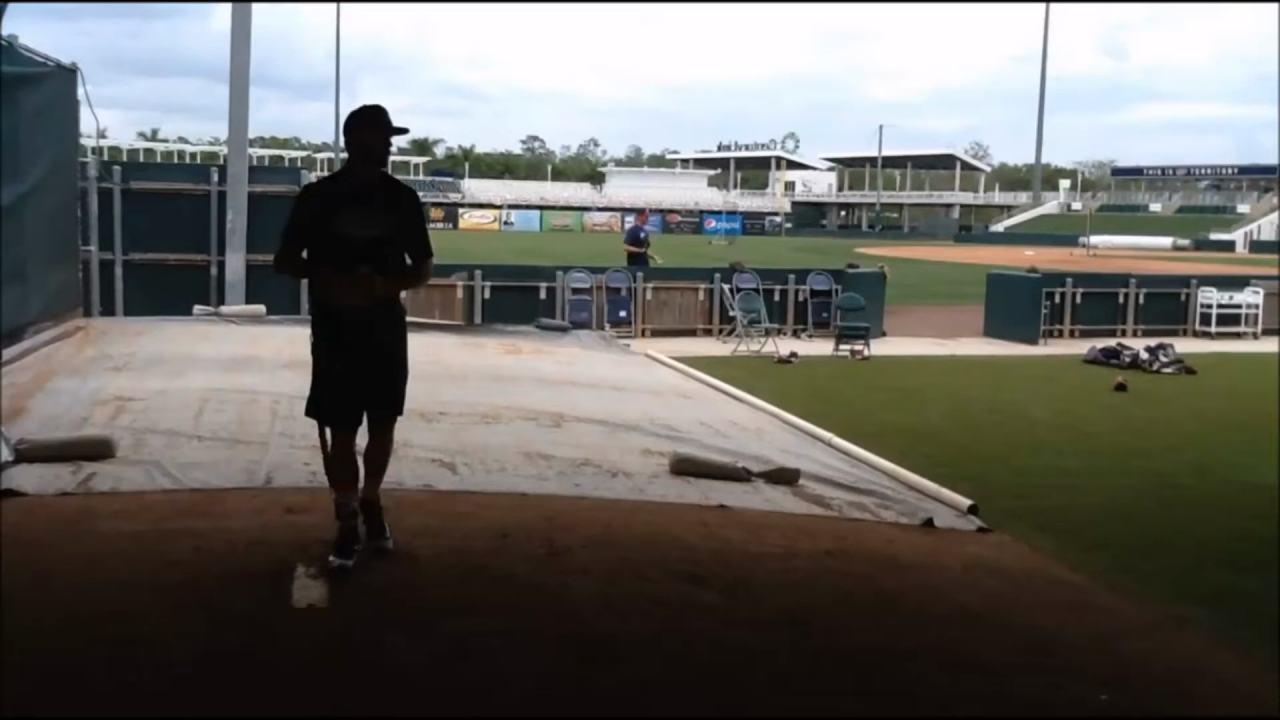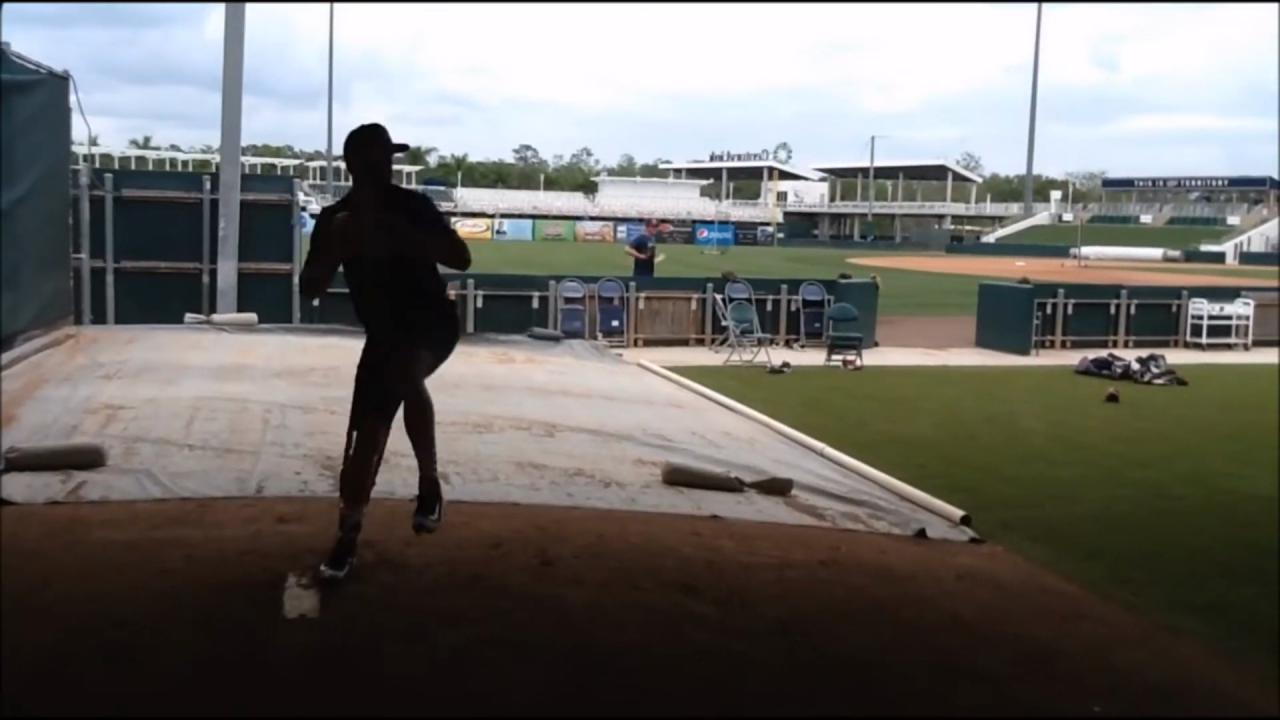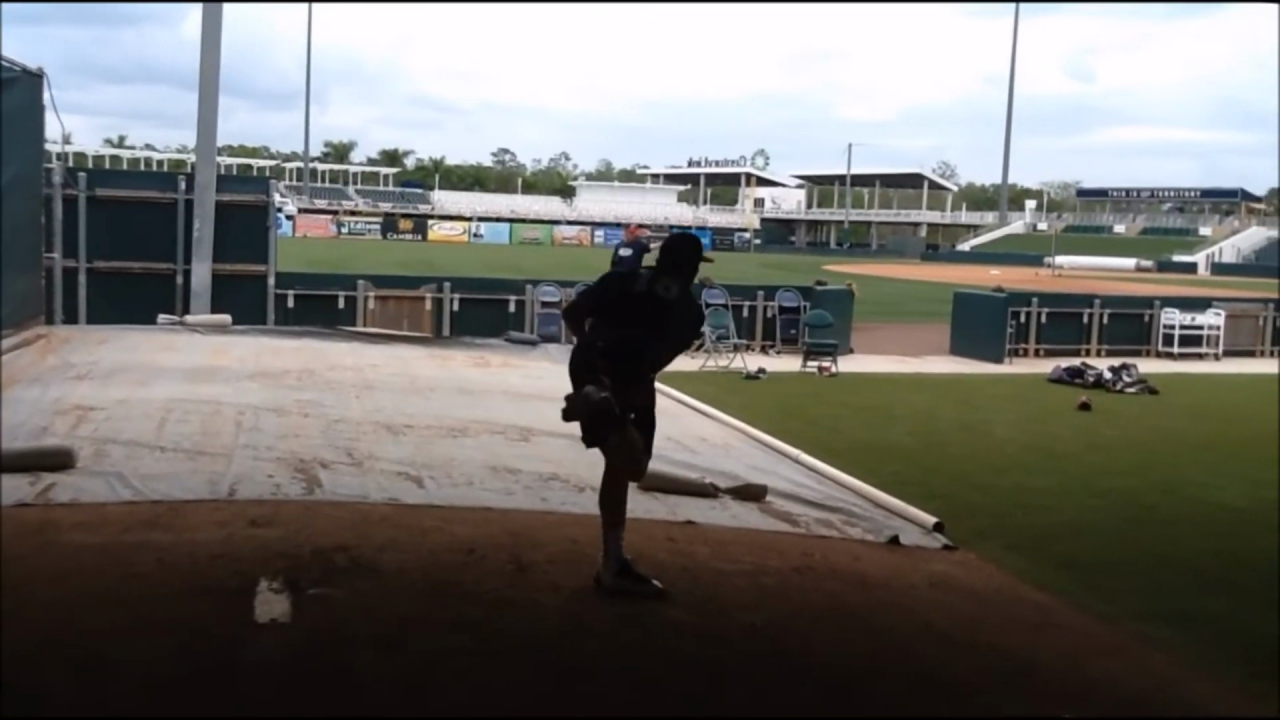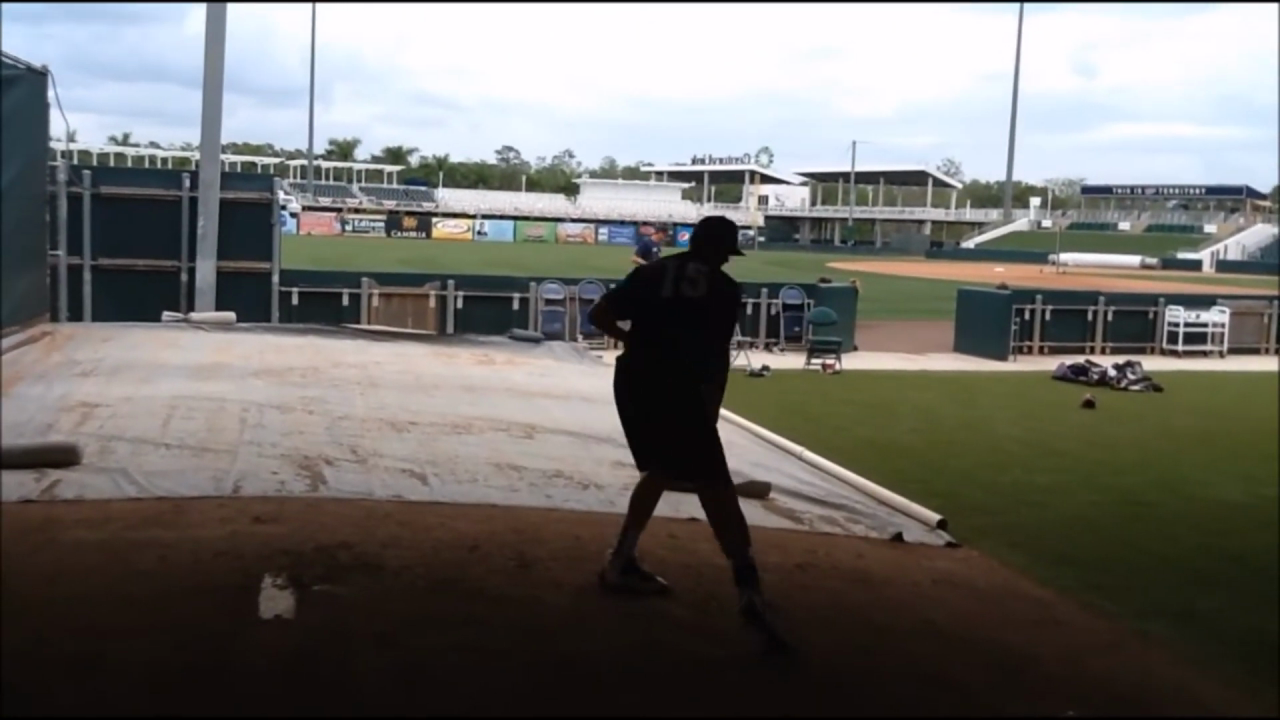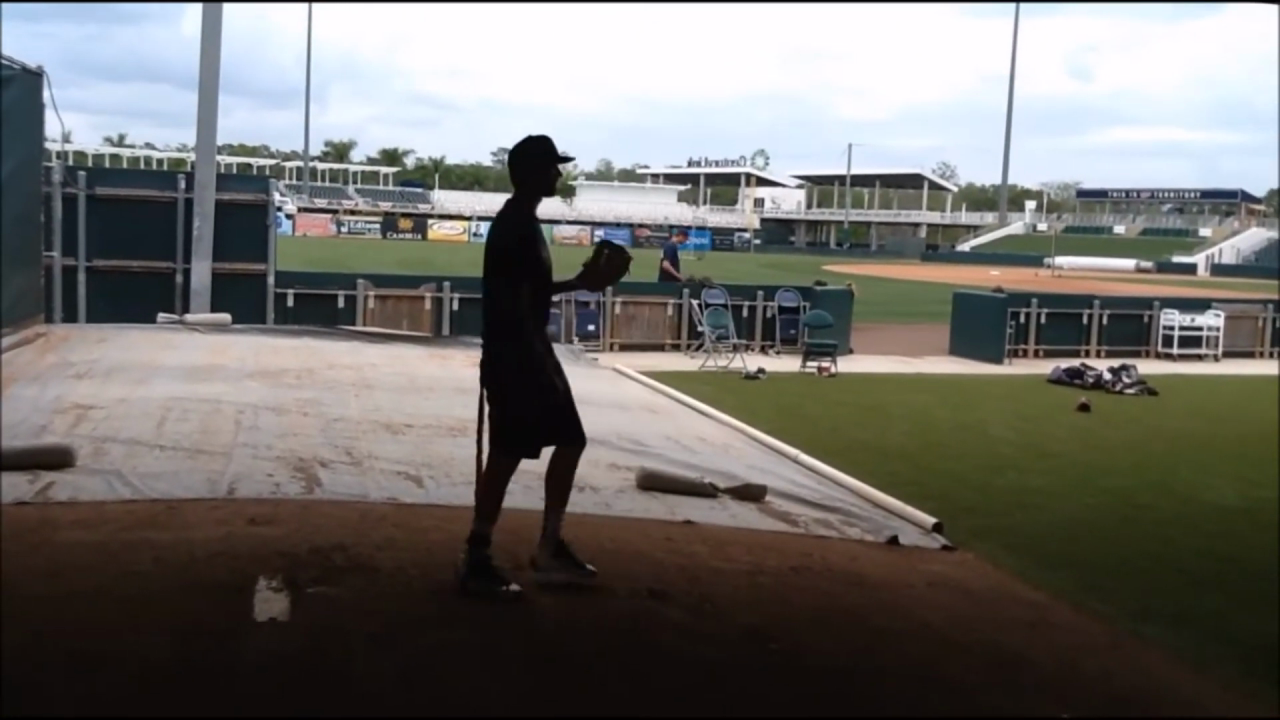
dt=1s
person 1, frame 1
left shoulder: (401, 197)
right shoulder: (318, 196)
left elbow: (423, 268)
right elbow: (284, 260)
left wrist: (387, 285)
right wrist: (329, 281)
left hip: (386, 330)
right hip: (334, 331)
left knee: (383, 427)
right knee: (340, 431)
left ankle: (371, 501)
right ankle: (347, 523)
person 1, frame 2
left shoulder: (411, 205)
right shoulder: (334, 219)
left elbow: (460, 257)
right elbow: (309, 288)
left wrist: (390, 232)
right wrist: (335, 248)
left hip: (431, 322)
right hip: (383, 332)
left knee: (405, 368)
right knee: (365, 438)
left ankle: (429, 485)
right ankle: (347, 536)
person 1, frame 3
left shoulder: (621, 278)
right shoulder: (689, 306)
left elbow: (572, 313)
right elbow: (661, 356)
left hip: (590, 360)
right hip: (632, 368)
left knee: (618, 458)
right knee: (628, 458)
left ankle: (613, 565)
right ankle: (600, 399)
person 1, frame 4
left shoulder: (650, 272)
right shoulder: (725, 291)
left elbow: (599, 315)
right elbow: (717, 360)
right wrist: (709, 416)
left hip: (632, 380)
right hip: (677, 390)
left knee: (661, 471)
right knee: (716, 489)
left ankle: (621, 563)
right ankle: (749, 594)
person 1, frame 5
left shoulder: (522, 222)
right shoulder: (515, 228)
right elbow: (511, 308)
left wrist: (572, 284)
right wrist: (540, 375)
left hip: (530, 353)
right hip: (514, 356)
left knee: (570, 442)
right knee: (506, 455)
left ankle: (551, 547)
right ankle: (476, 560)
